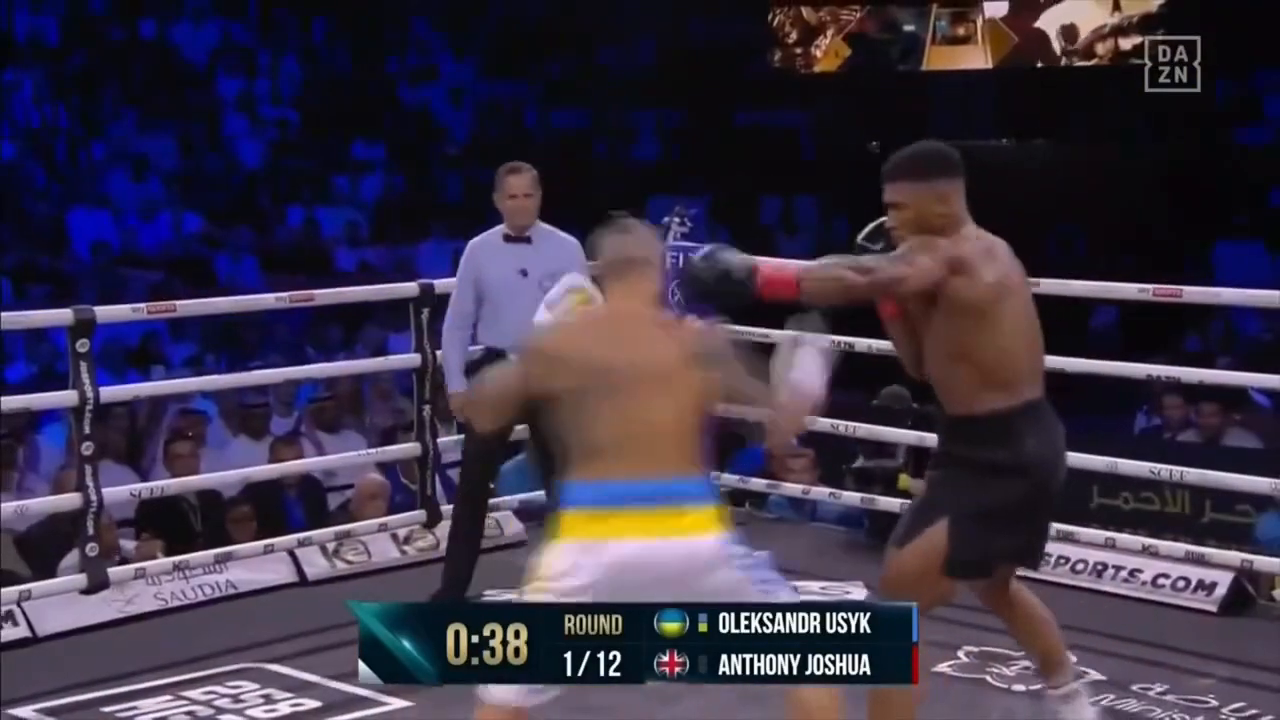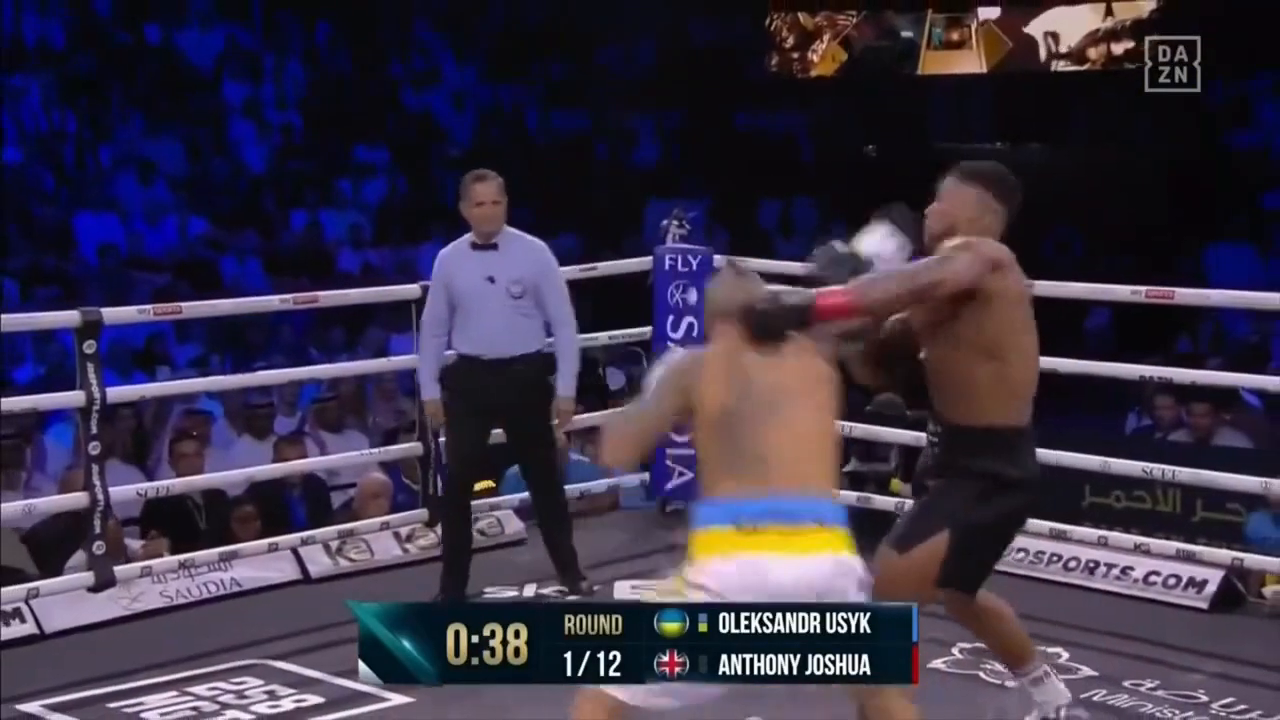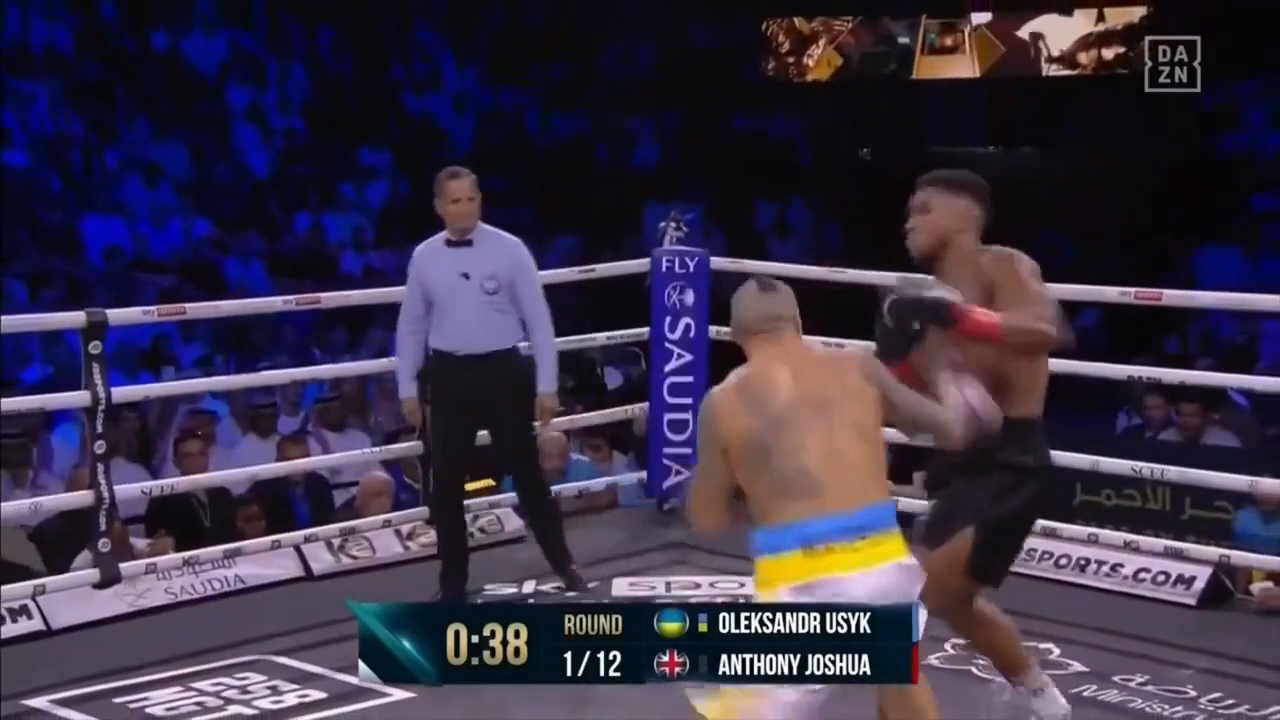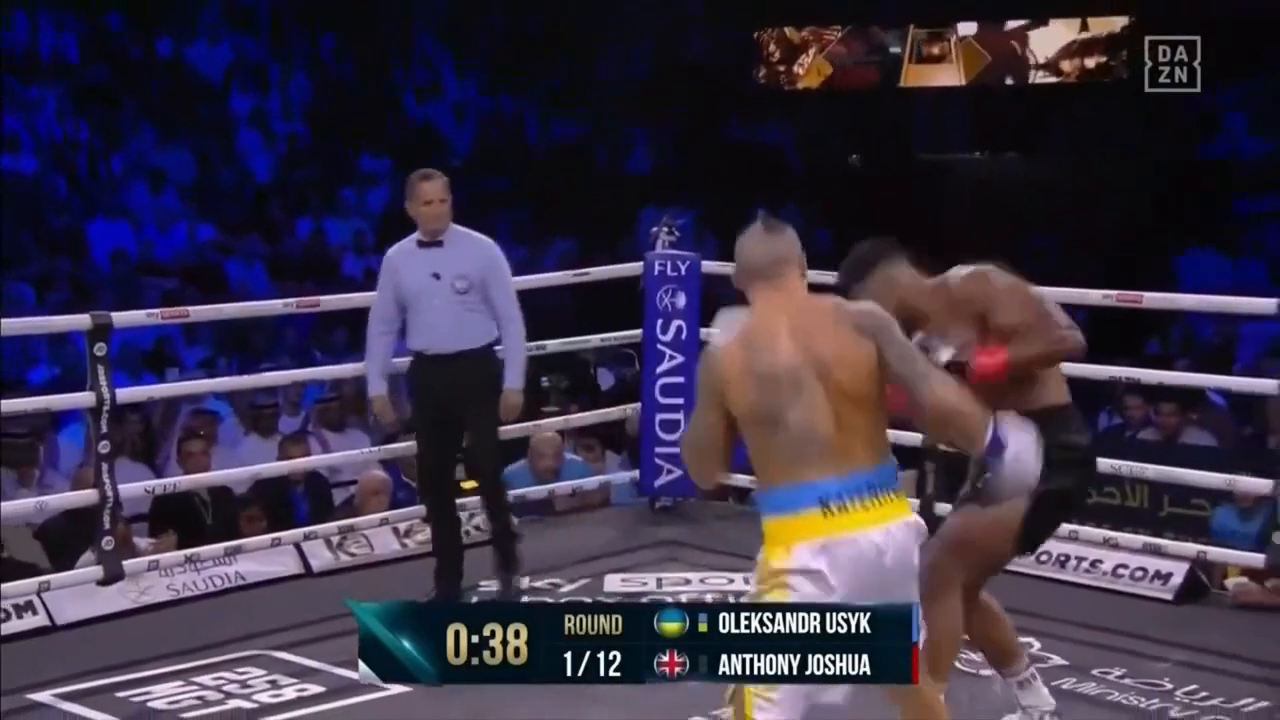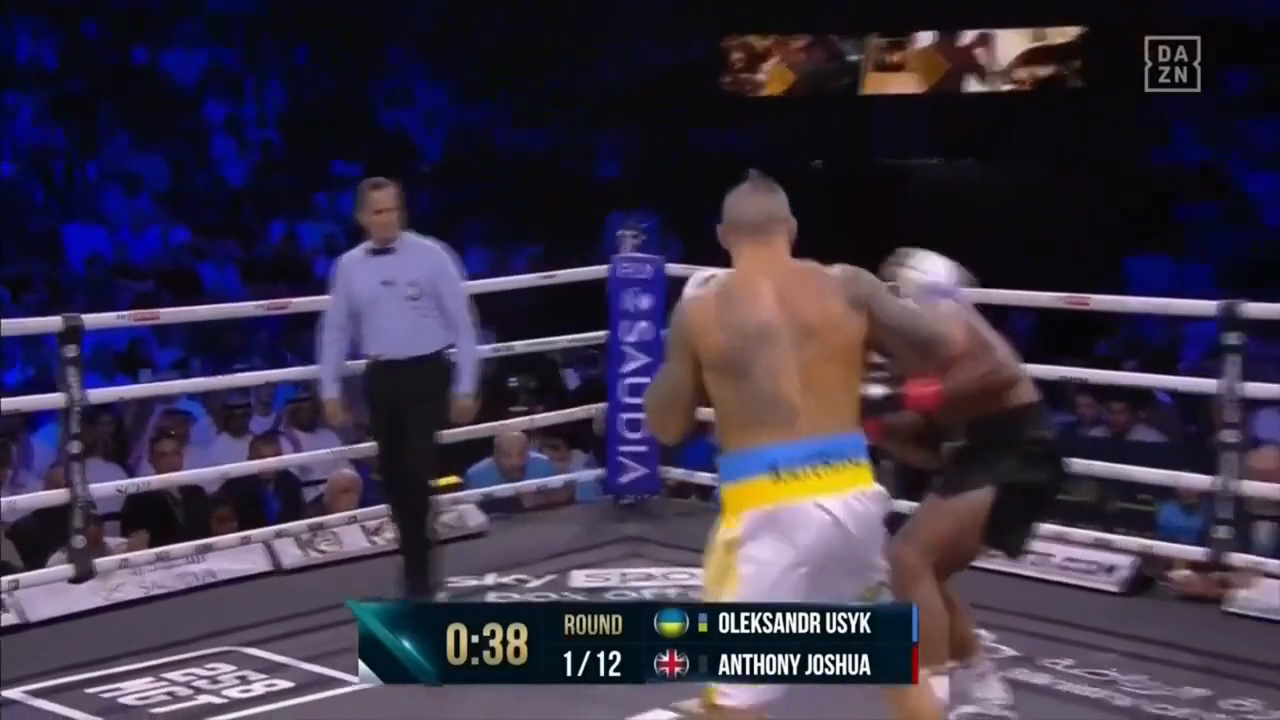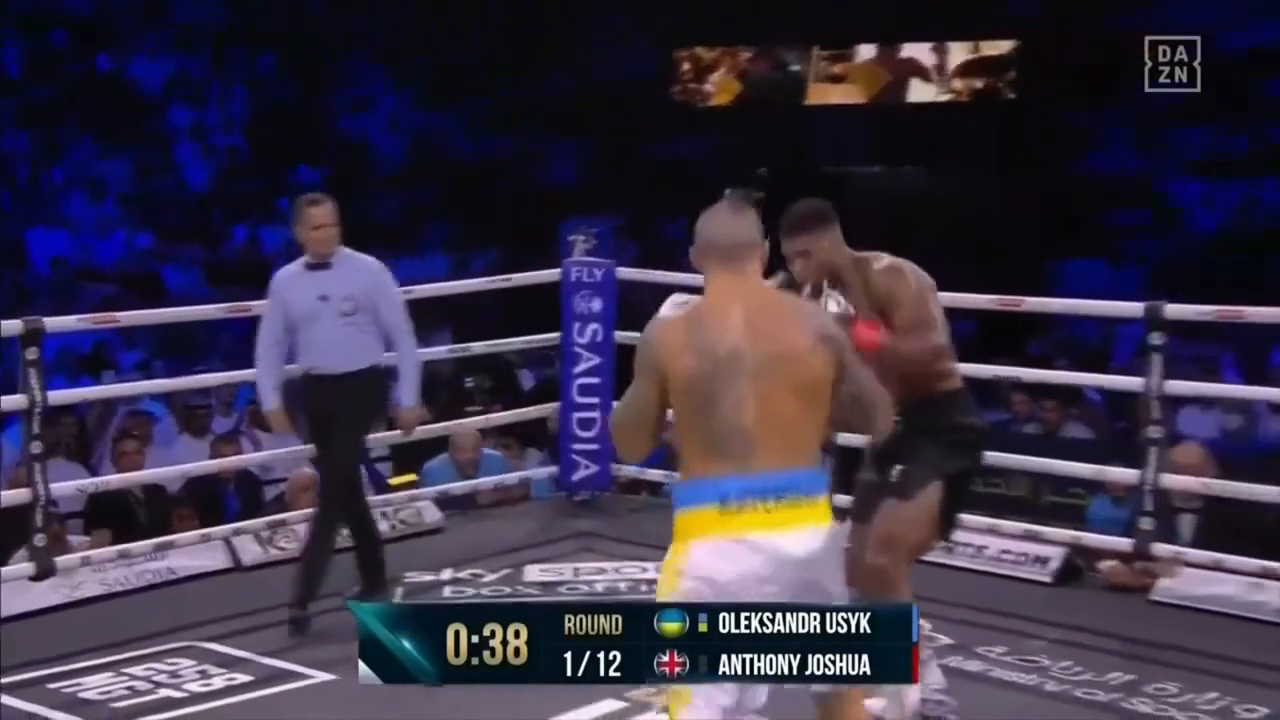
dt=0.3s
person 1, frame 1
left shoulder: (950, 257)
right shoulder: (978, 254)
left elbow: (860, 278)
right elbow: (923, 365)
left wrist: (749, 275)
right wrist: (894, 298)
left hip: (993, 457)
right hip: (1027, 444)
left knee: (894, 606)
right knee: (996, 584)
person 1, frame 2
left shoulder: (982, 258)
right shoulder: (947, 288)
left elbow: (910, 285)
left wrist: (808, 307)
left hip: (985, 470)
right hip: (969, 458)
left knee: (882, 605)
right knee: (957, 593)
person 1, frame 3
left shoulder: (1001, 267)
right shoulder: (927, 296)
left elbow: (1045, 333)
right elbow: (924, 398)
left wrist: (957, 316)
right wrist: (899, 344)
left hip: (1008, 462)
right hip: (961, 459)
right knee: (954, 599)
person 1, frame 4
left shoulder: (975, 286)
right shoulder: (923, 331)
left elbow: (1065, 339)
left wrist: (971, 364)
left hip: (1051, 450)
left knee: (941, 563)
right knee: (959, 584)
person 1, frame 5
left shoulder: (926, 313)
right shoulder: (898, 348)
left elbow: (1000, 372)
right elbow: (929, 443)
left wrist: (916, 395)
right wrist: (874, 419)
left hip: (1021, 448)
right hip: (980, 447)
left knee: (908, 559)
right knee: (924, 569)
person 1, frame 6
left shoulder: (892, 276)
right shoulder: (832, 299)
left elbow: (934, 357)
left wrist: (853, 333)
left hip: (943, 432)
right hip: (898, 433)
left knee: (883, 561)
right knee: (864, 566)
person 2, frame 1
left shoulder: (555, 342)
right shoulder: (702, 342)
left elbow: (482, 413)
right elbow: (780, 426)
right wrist: (805, 386)
left hip: (594, 541)
right hip: (691, 537)
person 2, frame 2
left shoulder: (694, 369)
right shoulder: (814, 354)
left elbow: (615, 454)
left wrist: (653, 395)
left hip: (730, 563)
right hip: (822, 559)
person 2, frame 3
left shoulder: (721, 403)
right shoulder: (857, 369)
left elbow: (708, 519)
right elbow: (950, 429)
right wrist: (968, 406)
left hip: (797, 581)
right hip: (885, 564)
person 2, frame 4
left shoulder: (724, 358)
right shoulder: (863, 321)
left elbow: (704, 471)
right elbow: (941, 403)
right wrist: (995, 436)
left hip: (809, 544)
right hip: (889, 524)
person 2, frame 5
left shoulder: (699, 310)
right shoulder: (848, 286)
left elbow: (666, 426)
right elbow: (934, 342)
left hip: (765, 508)
right hip: (850, 495)
person 2, frame 6
left shoulder: (669, 334)
right shoulder: (817, 324)
left elbow: (631, 446)
right elbow: (877, 420)
left hip: (719, 541)
right hip: (807, 529)
person 3, frame 1
left shoulder: (565, 247)
right shoulder: (479, 252)
right elbow: (458, 321)
right wrist: (456, 383)
right hip: (497, 369)
left knee: (558, 473)
right knee: (474, 476)
right ankle: (453, 585)
person 3, frame 2
left shoulder: (535, 253)
right shoulder: (449, 259)
left elbow: (563, 324)
right elbow: (433, 329)
left wrist: (566, 388)
right wrist: (430, 390)
left hip: (526, 374)
right hip: (471, 378)
left knee: (543, 478)
right knee: (456, 482)
left ankle: (570, 573)
right ankle: (452, 588)
person 3, frame 3
left shoulder: (509, 249)
right shoulder: (423, 257)
left elbow: (538, 320)
right elbow: (410, 326)
left wrist: (546, 386)
right wrist: (408, 388)
left hip: (501, 371)
right hip: (447, 375)
left knee: (524, 471)
right knee: (444, 482)
left ankle: (562, 564)
right ankle: (453, 583)
person 3, frame 4
left shoulder: (481, 249)
right shoulder: (396, 259)
left elbow: (510, 318)
right elbow: (382, 326)
left wrist: (514, 382)
right wrist: (377, 386)
left hip: (476, 369)
right hip: (428, 374)
left knee: (486, 468)
right knee: (434, 480)
left ankle: (507, 564)
right ankle: (448, 580)
person 3, frame 5
left shoulder: (432, 256)
right shoulder: (349, 267)
left elbow: (461, 322)
right elbow: (335, 331)
left wrist: (465, 386)
right wrist: (330, 390)
left hip: (426, 374)
right hip: (382, 378)
left knee: (416, 473)
right knee: (395, 479)
left ankle: (416, 575)
right ankle: (417, 578)
person 3, frame 6
left shoulder: (368, 272)
right shoulder: (285, 281)
left elbow: (401, 337)
right elbow: (270, 345)
left wrist: (409, 399)
right wrist: (271, 401)
left hip: (359, 388)
right hip: (317, 391)
left knee: (333, 490)
right knee: (345, 490)
left ankle: (303, 596)
right ankle: (373, 576)
